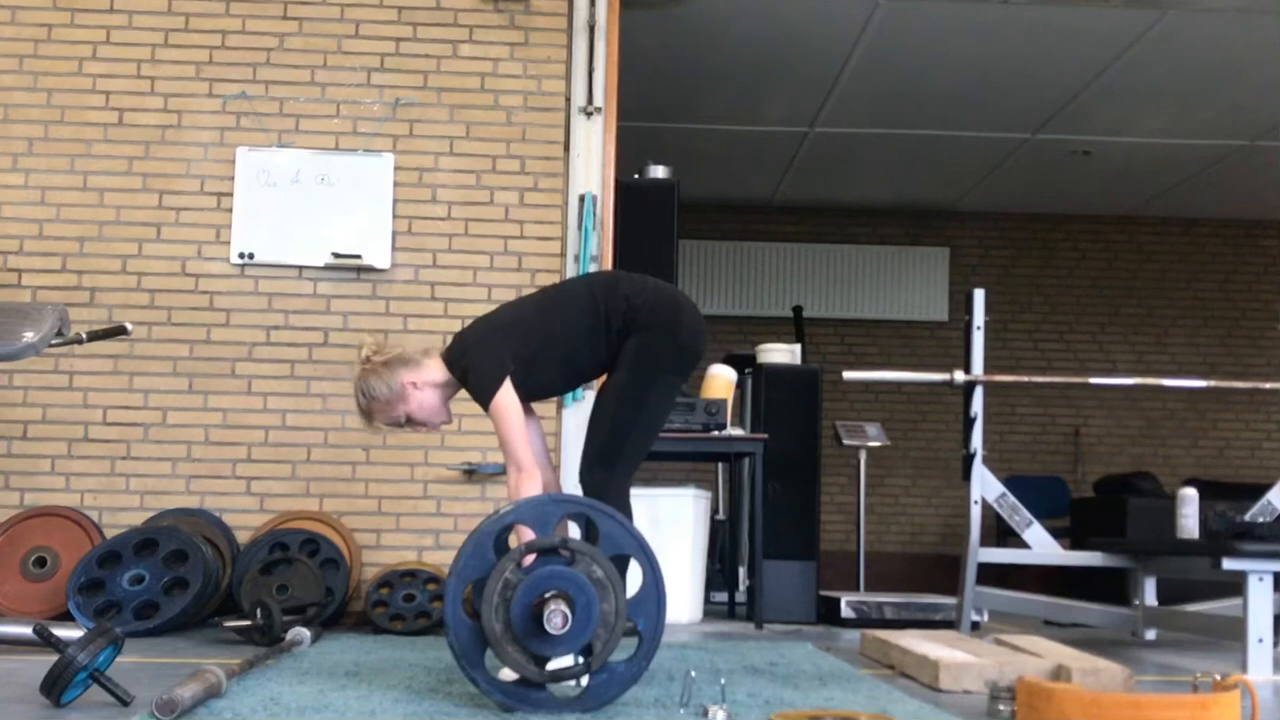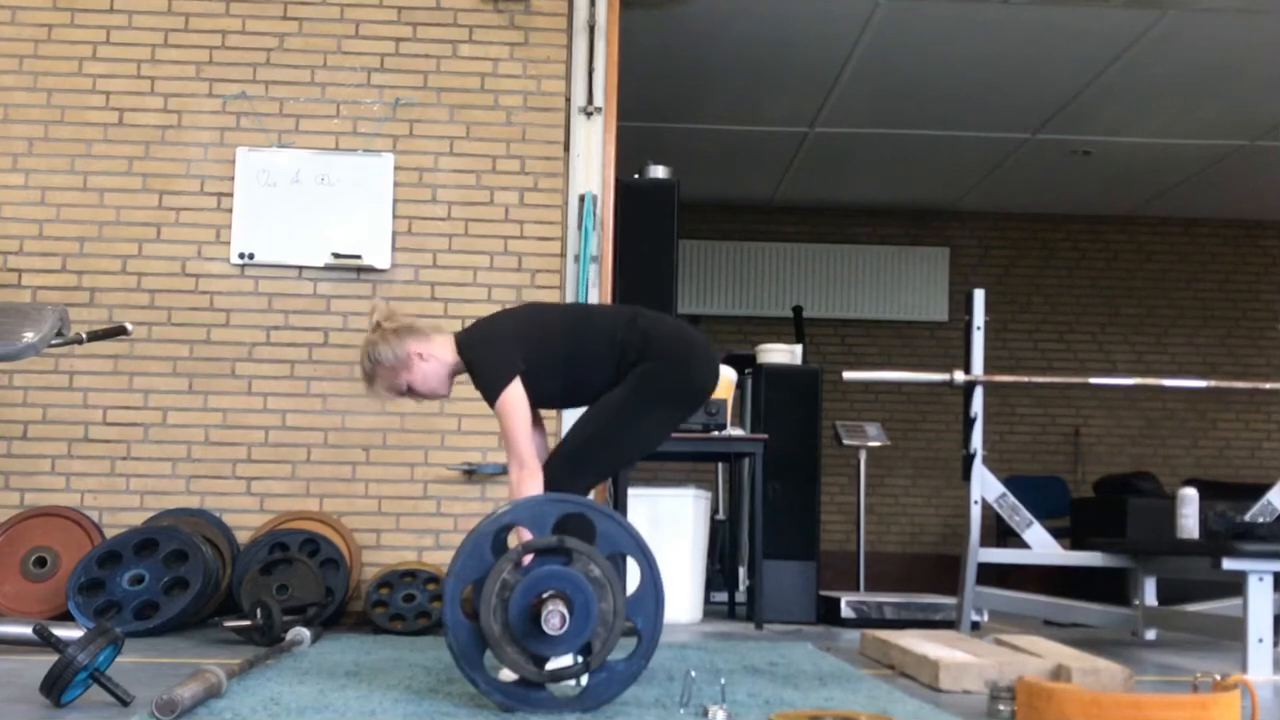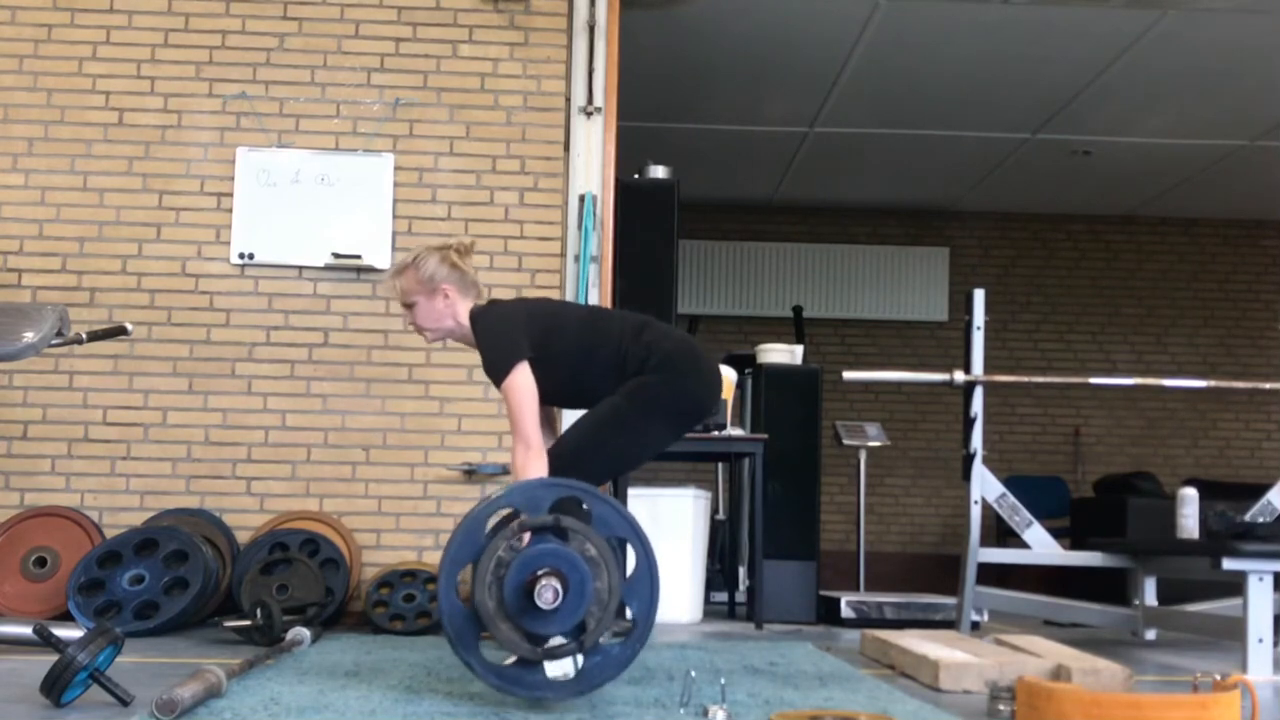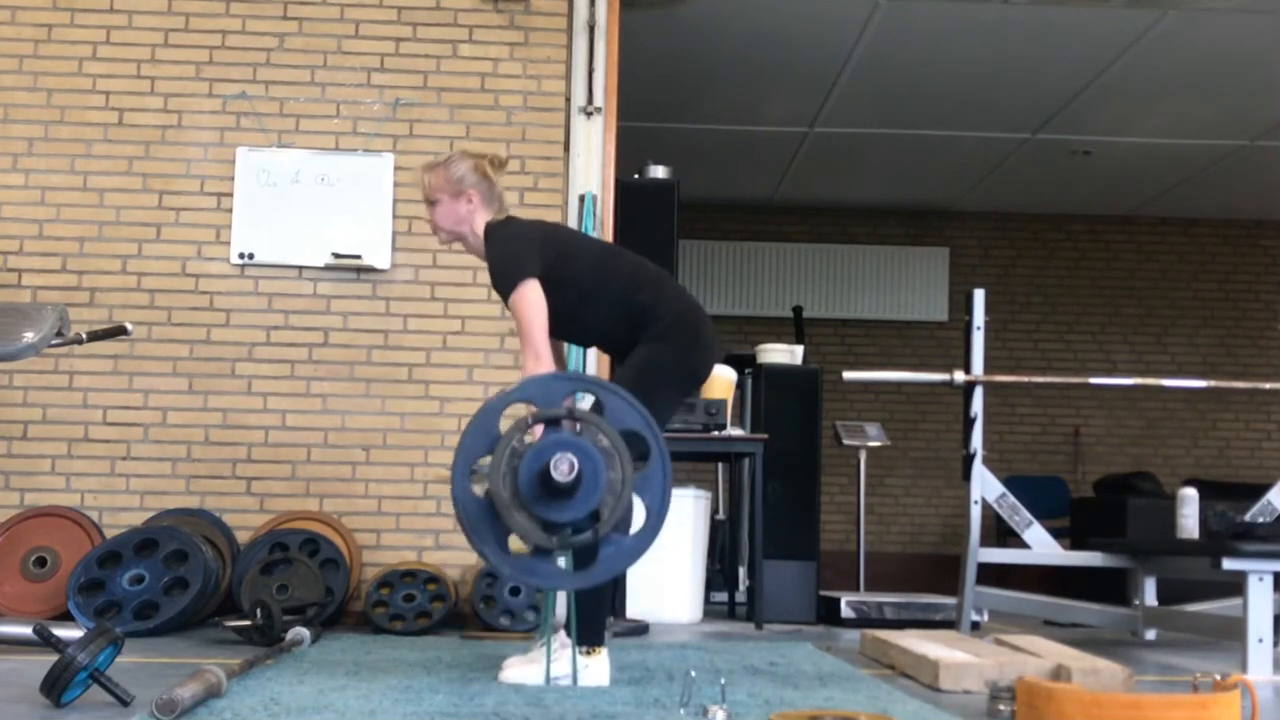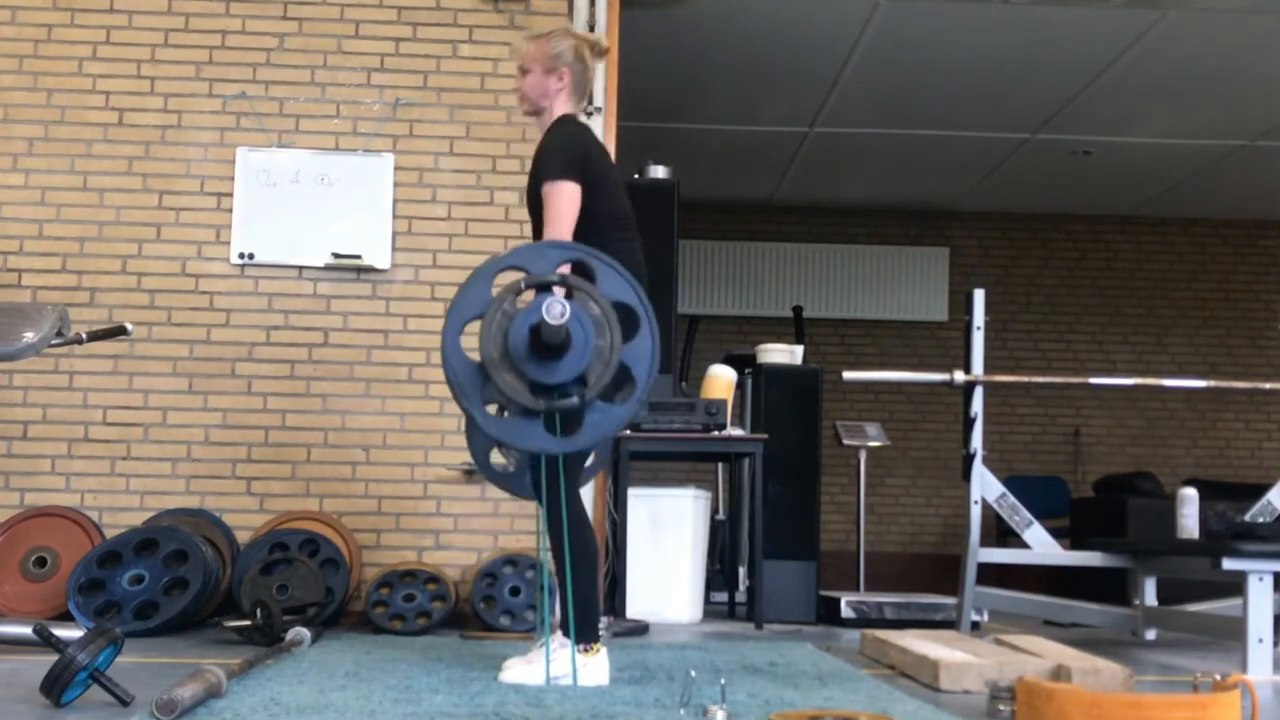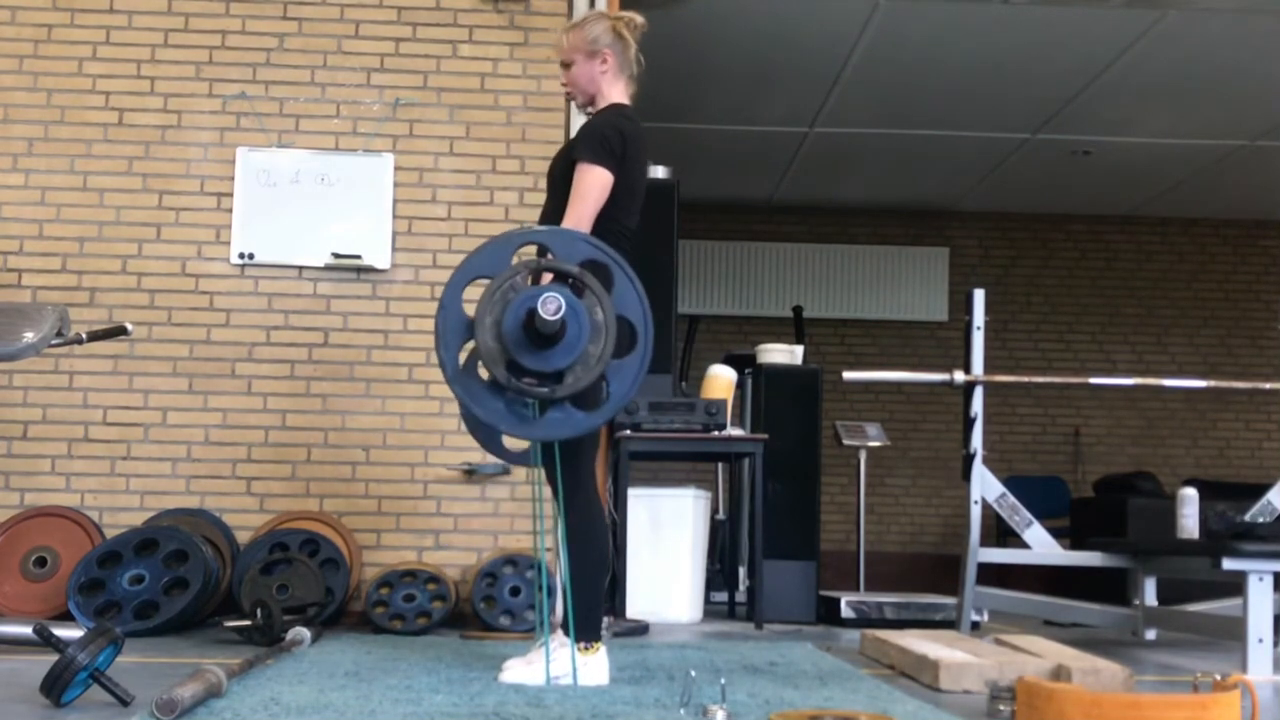
dt=0.7s
person 1, frame 1
left shoulder: (478, 362)
right shoulder: (481, 361)
left elbow: (524, 472)
right elbow: (540, 472)
left hip: (661, 327)
right hip: (653, 327)
left knee: (602, 476)
right knee: (601, 476)
person 1, frame 2
left shoulder: (485, 353)
right shoulder: (490, 348)
left elbow: (525, 467)
right elbow: (538, 460)
left hip: (675, 365)
right hip: (674, 367)
left knee: (565, 479)
right knee: (559, 482)
person 1, frame 3
left shoulder: (496, 330)
right shoulder: (505, 324)
left elbow: (529, 446)
right elbow: (542, 441)
left hip: (674, 377)
right hip: (680, 376)
left knee: (560, 482)
right knee: (559, 482)
person 1, frame 4
left shoulder: (508, 244)
right shoulder: (518, 242)
left elbow: (537, 358)
right elbow: (549, 356)
left hip: (670, 343)
right hip: (666, 342)
left ankle: (587, 652)
right ankle: (580, 637)
person 1, frame 5
left shoulder: (562, 142)
right shoulder: (573, 142)
left elbow: (556, 249)
left knee: (554, 479)
right knee: (555, 479)
left ankle: (583, 650)
right ankle: (575, 636)
person 1, frame 6
left shoulder: (605, 129)
right shoulder: (623, 133)
left elbow: (575, 227)
left knee: (572, 481)
right knee: (570, 480)
left ankle: (584, 649)
right ankle: (579, 635)
